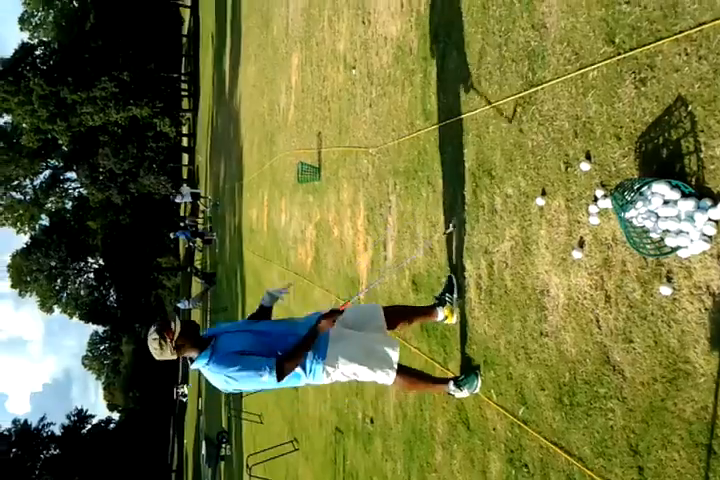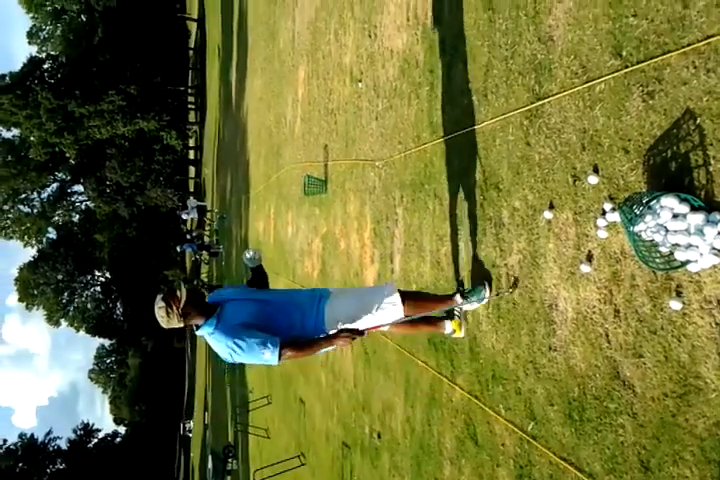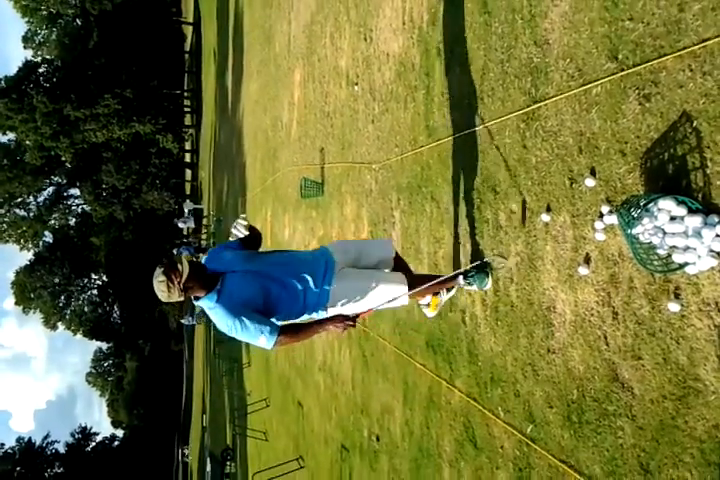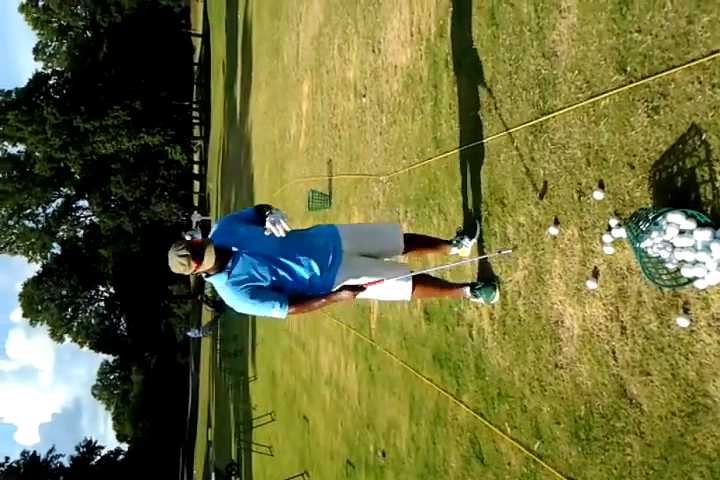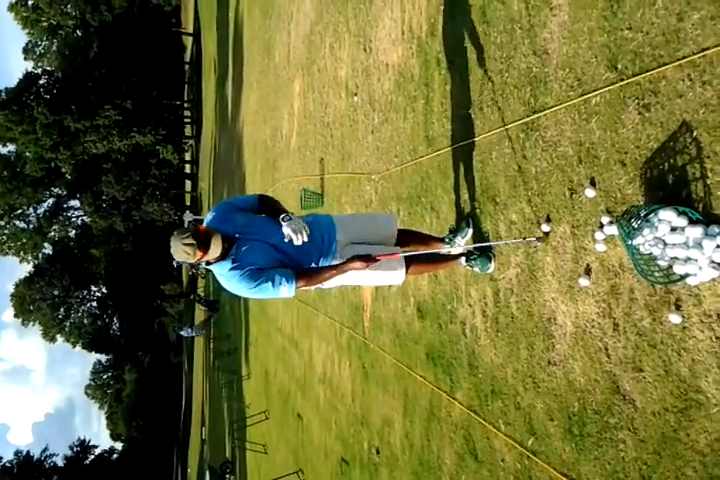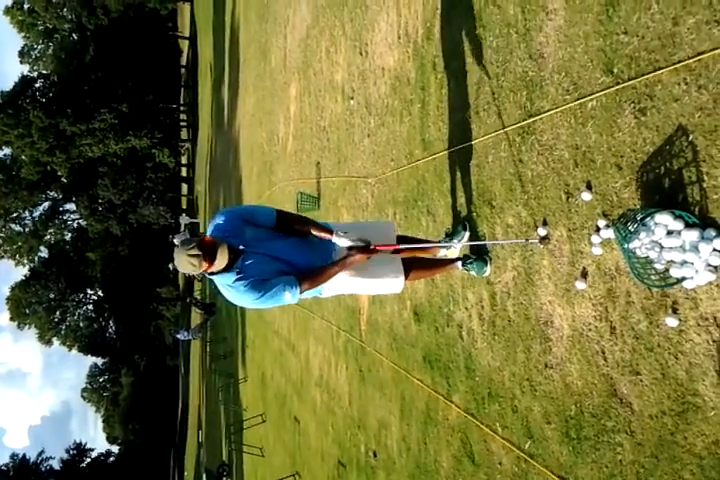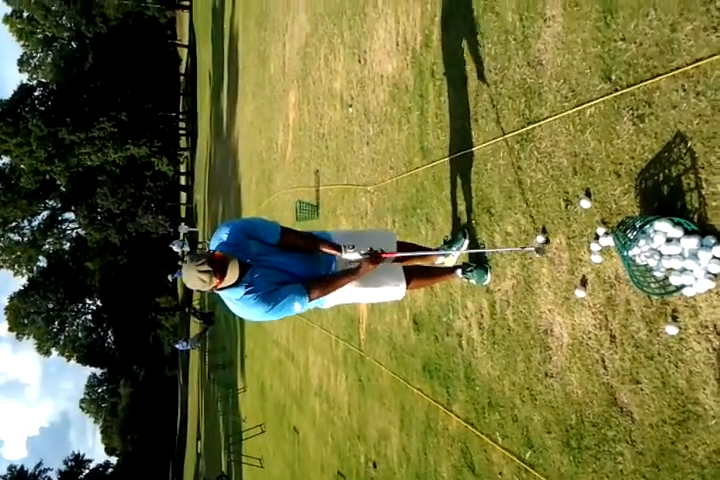
dt=0.5s
person 1, frame 1
left shoulder: (212, 335)
right shoulder: (224, 371)
right elbow: (281, 371)
left wrist: (267, 303)
right wrist: (317, 331)
left hip: (313, 326)
right hip: (322, 357)
left knee: (385, 316)
right knee: (391, 369)
left ankle: (439, 311)
right ankle: (450, 386)
person 1, frame 2
left shoulder: (215, 299)
right shoulder: (227, 339)
left elbow: (257, 291)
right elbow: (283, 353)
right wrist: (332, 341)
left hip: (320, 301)
right hip: (324, 323)
left knee: (391, 315)
right knee: (397, 300)
left ankle: (446, 324)
right ankle: (458, 300)
person 1, frame 3
left shoulder: (212, 259)
right shoulder: (226, 315)
left elbow: (251, 245)
right elbow: (277, 336)
left wrist: (241, 233)
right wrist: (325, 326)
left hip: (321, 260)
right hip: (330, 294)
left knee: (387, 253)
right knee: (404, 288)
left ankle: (431, 295)
right ankle: (460, 280)
person 1, frame 4
left shoulder: (222, 230)
right shoulder: (235, 292)
left elbow: (258, 210)
right elbow: (287, 307)
left wrist: (270, 215)
right wrist: (335, 297)
left hip: (330, 240)
right hip: (335, 278)
left knee: (404, 241)
right knee: (411, 283)
left ankle: (454, 245)
right ankle: (466, 290)
person 1, frame 5
left shoulder: (219, 215)
right shoulder: (240, 279)
left elbow: (262, 200)
right elbow: (298, 282)
left wrist: (285, 217)
right wrist: (349, 266)
left hip: (324, 228)
right hip: (329, 262)
left knee: (397, 235)
right knee: (404, 264)
left ankle: (447, 243)
right ankle: (462, 259)
person 1, frame 6
left shoulder: (224, 222)
right shoulder: (244, 291)
left elbow: (284, 218)
right elbow: (302, 286)
left wrist: (332, 234)
right wrist: (349, 261)
left hip: (325, 240)
right hip: (329, 277)
left knee: (391, 241)
right knee: (401, 271)
left ankle: (443, 248)
right ankle: (458, 264)
person 1, frame 7
left shoulder: (226, 235)
right shoulder: (253, 305)
left elbow: (289, 237)
right elbow: (311, 294)
left wrist: (342, 250)
right wrist: (359, 271)
left hip: (325, 245)
right hip: (330, 284)
left knee: (390, 249)
right knee: (404, 279)
left ankle: (440, 256)
right ankle: (459, 272)
